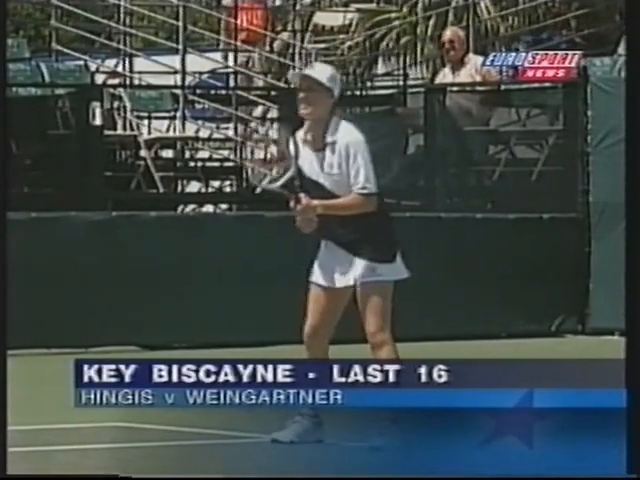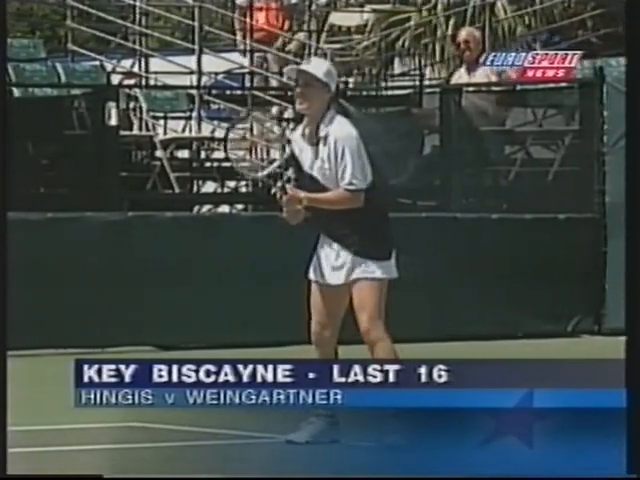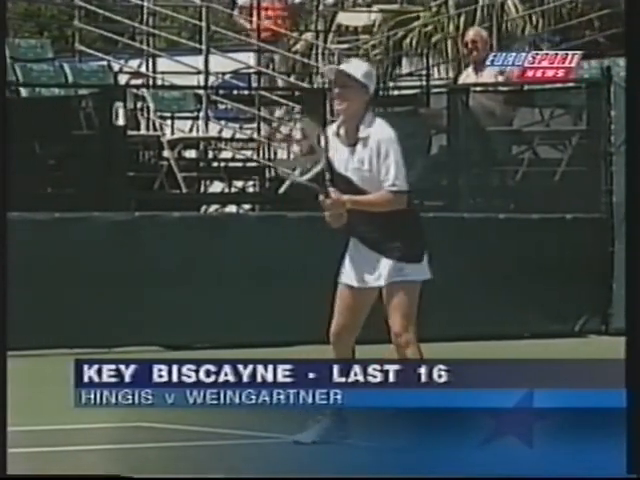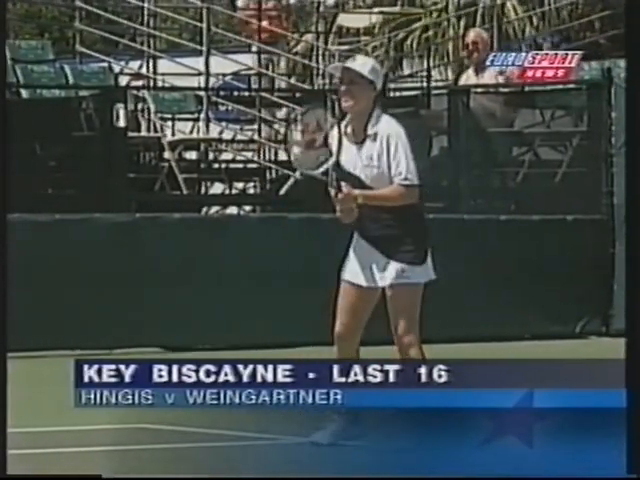
dt=0.4s
person 1, frame 1
left shoulder: (350, 139)
right shoulder: (298, 141)
left elbow: (368, 200)
left wrist: (318, 207)
right wrist: (305, 214)
left hip: (370, 247)
right hip: (332, 248)
left knee: (378, 335)
right knee: (313, 335)
right ankle: (312, 417)
person 1, frame 2
left shoulder: (343, 134)
right shoulder: (297, 136)
left elbow: (355, 196)
left wrist: (305, 199)
right wrist: (296, 207)
left hip: (365, 243)
right hip: (329, 243)
left knee: (371, 329)
right knee: (322, 335)
right ankle: (327, 417)
person 1, frame 3
left shoulder: (382, 136)
right shoulder: (330, 136)
left elbow: (398, 197)
left wrist: (348, 202)
right wrist: (334, 210)
left hip: (398, 246)
right hip: (361, 247)
left knee: (402, 334)
right knee: (339, 335)
right ankle: (336, 416)
person 1, frame 4
left shoulder: (390, 132)
right shoulder: (336, 135)
left elbow: (409, 191)
left wrist: (360, 198)
right wrist: (343, 206)
left hip: (401, 245)
right hip: (364, 244)
left knee: (406, 338)
right knee: (343, 334)
right ankle: (346, 414)
